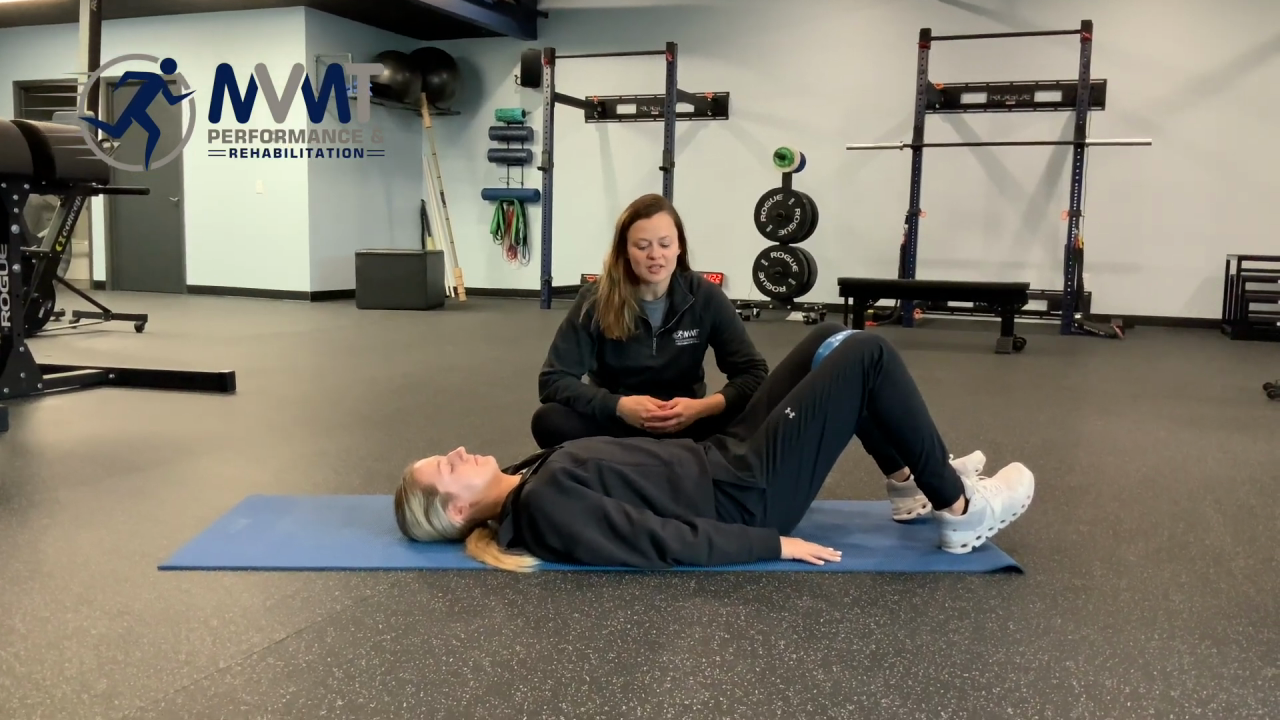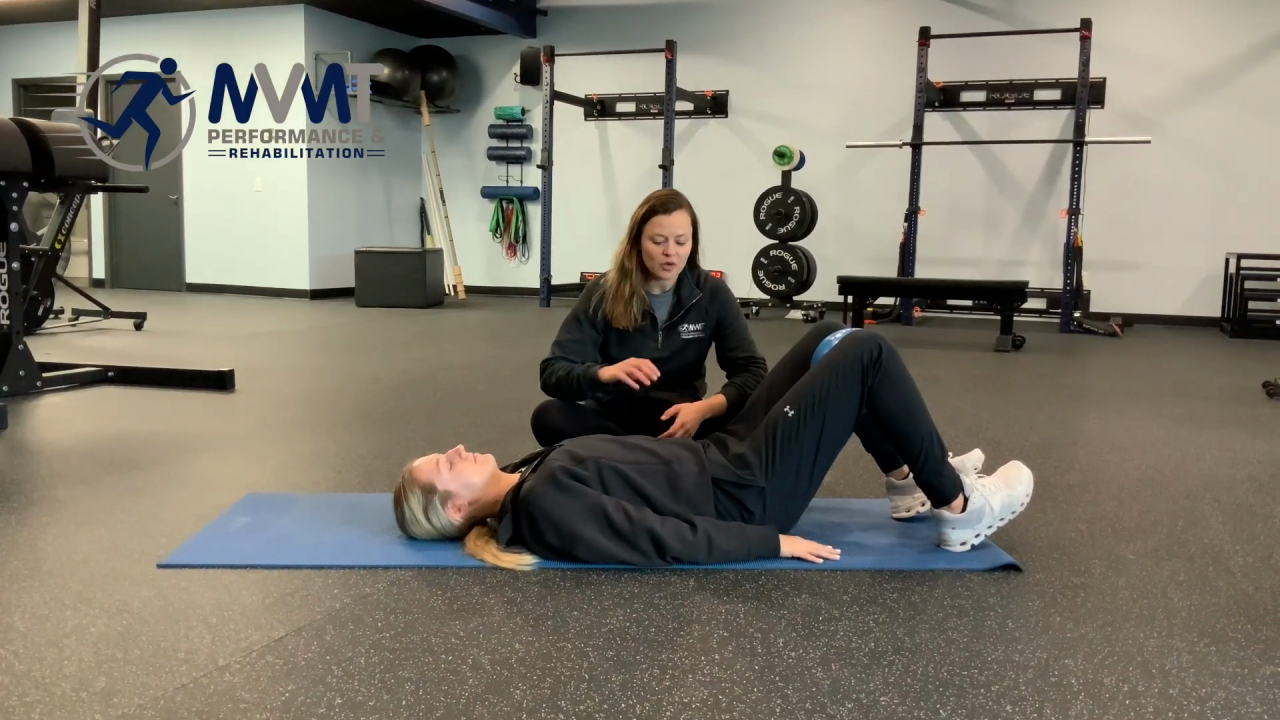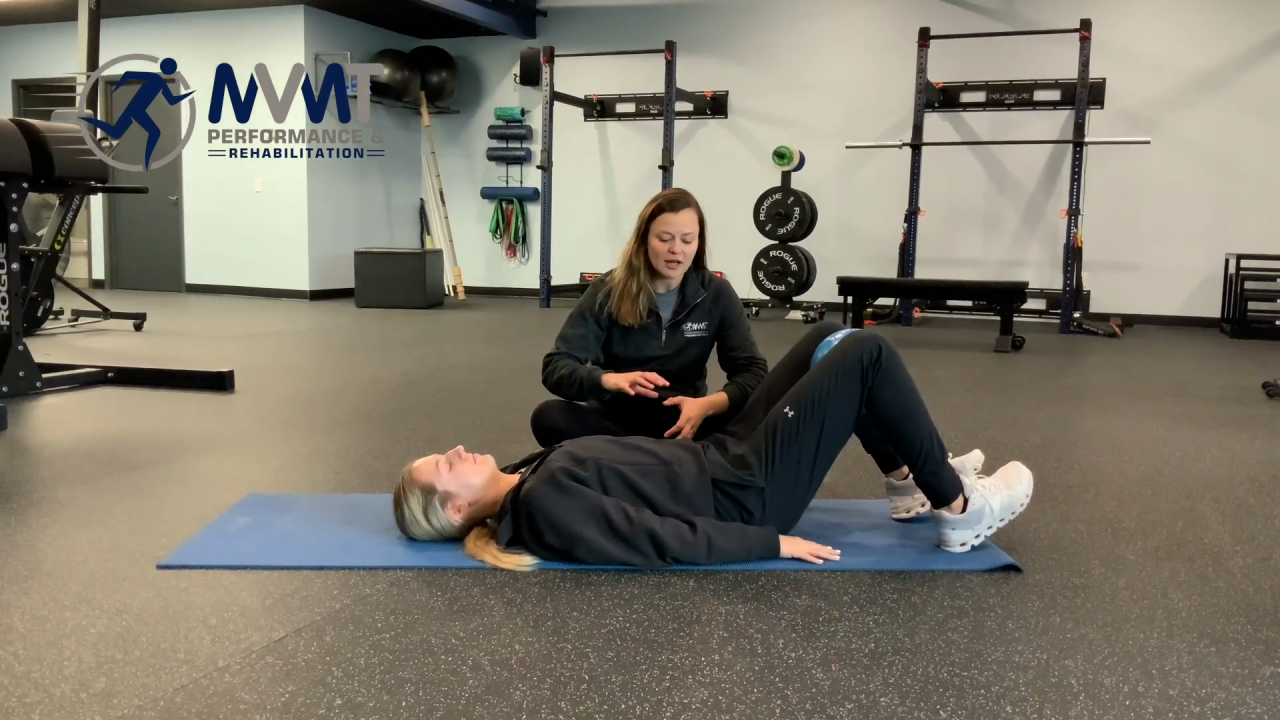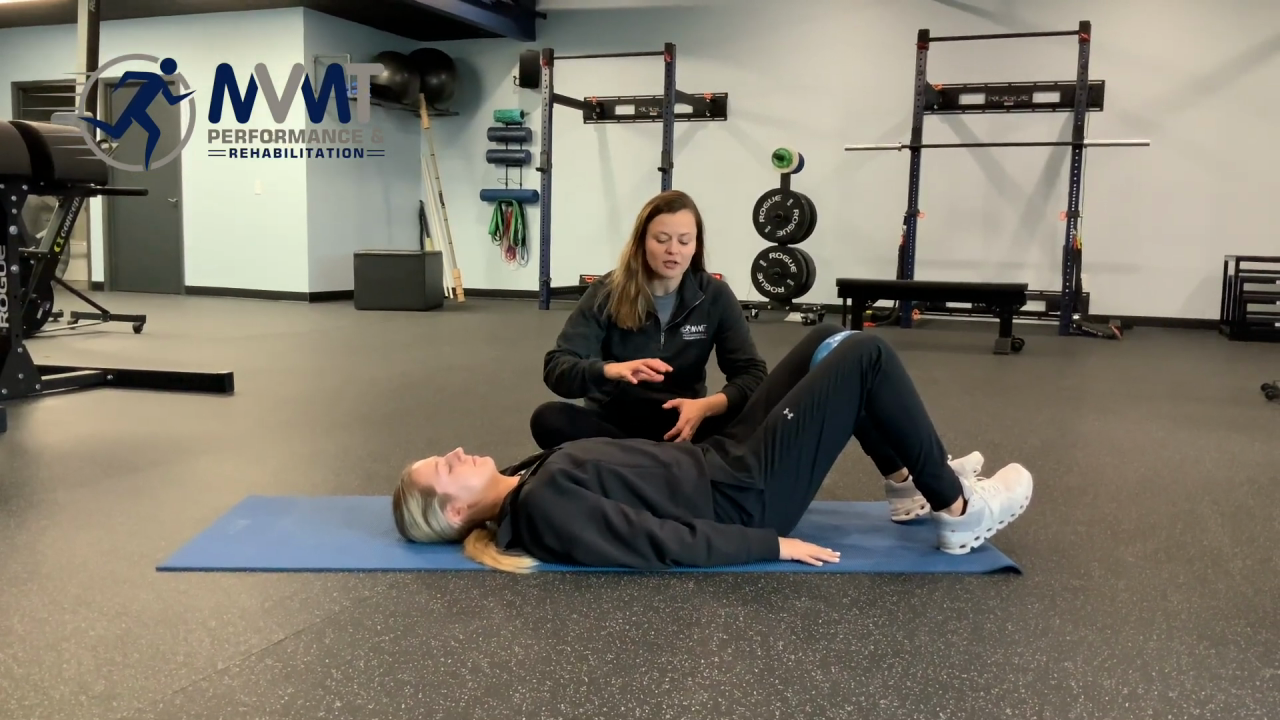
dt=0.4s
person 1, frame 1
left shoulder: (529, 477)
right shoulder: (545, 507)
right elbow: (668, 541)
right wrist: (775, 544)
left hip: (719, 459)
right hip: (748, 495)
left knee: (833, 336)
right knee: (868, 355)
left ankle: (917, 481)
right ankle: (960, 510)
person 1, frame 2
left shoulder: (527, 477)
right shoulder: (543, 505)
right elbow: (668, 540)
right wrist: (774, 543)
left hip: (719, 458)
right hip: (746, 494)
left knee: (832, 335)
right knee: (867, 354)
left ankle: (914, 479)
right ankle: (957, 509)
person 1, frame 3
left shoulder: (528, 477)
right shoulder: (544, 505)
right elbow: (667, 540)
right wrist: (774, 543)
left hip: (719, 459)
right hip: (746, 495)
left knee: (832, 335)
right knee: (867, 353)
left ankle: (913, 480)
right ankle: (958, 509)
person 1, frame 4
left shoulder: (528, 478)
right shoulder: (543, 507)
right elbow: (667, 543)
right wrist: (774, 545)
left hip: (719, 461)
right hip: (746, 497)
left knee: (832, 338)
right knee: (866, 356)
left ankle: (916, 482)
right ankle: (957, 511)
person 2, frame 1
left shoulder: (706, 297)
right shoulder: (597, 298)
left elbow: (754, 373)
right elbow: (553, 380)
left wrist: (702, 407)
right wrist: (618, 405)
left hip: (683, 425)
right hip: (614, 424)
right knee: (547, 420)
person 2, frame 2
left shoulder: (712, 293)
right shoulder: (604, 293)
left elbow: (753, 371)
right elbow: (552, 372)
left wrist: (704, 409)
right wrist: (604, 372)
left hip: (682, 422)
right hip: (613, 420)
right knee: (547, 417)
person 2, frame 3
left shoulder: (716, 293)
right shoulder: (608, 291)
left elbow: (753, 371)
right elbow: (555, 366)
left wrist: (707, 405)
right wrist: (609, 379)
left hip: (682, 421)
right hip: (614, 419)
right knee: (547, 417)
person 2, frame 4
left shoulder: (715, 295)
right shoulder: (607, 293)
left elbow: (753, 373)
right elbow: (556, 367)
left wrist: (706, 406)
right wrist: (611, 370)
left hip: (681, 423)
right hip: (613, 421)
right knee: (547, 419)
